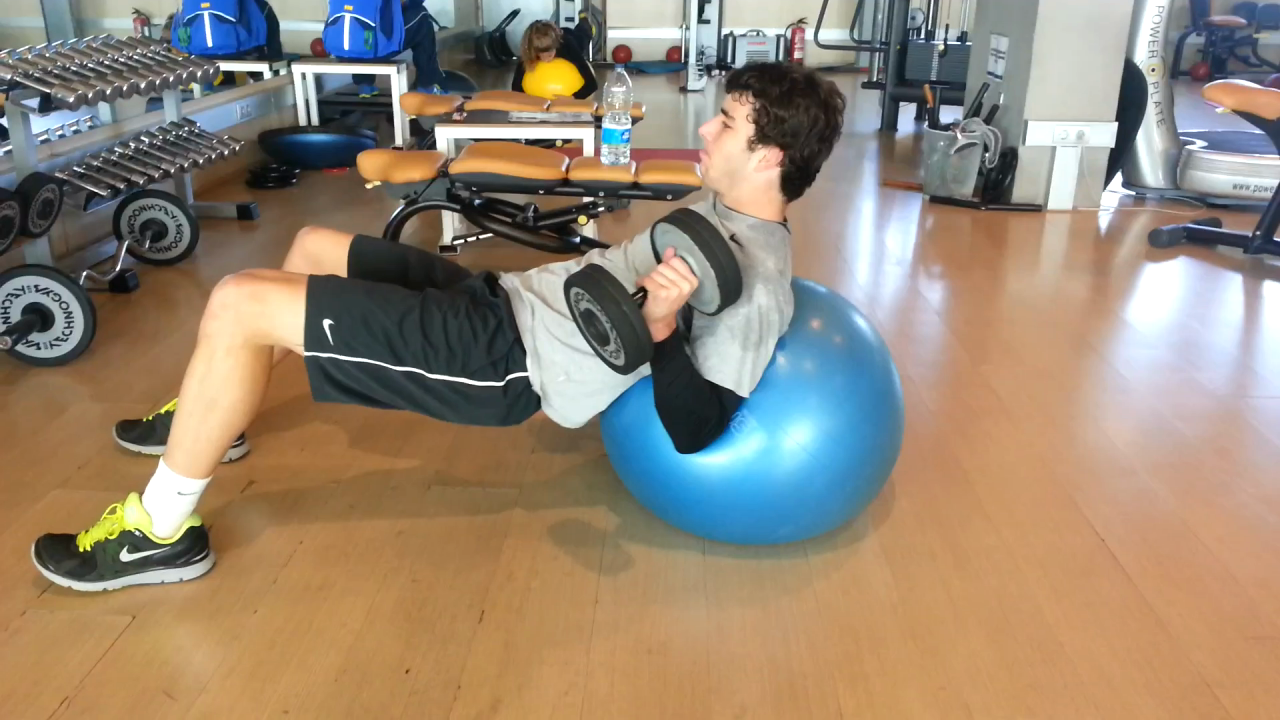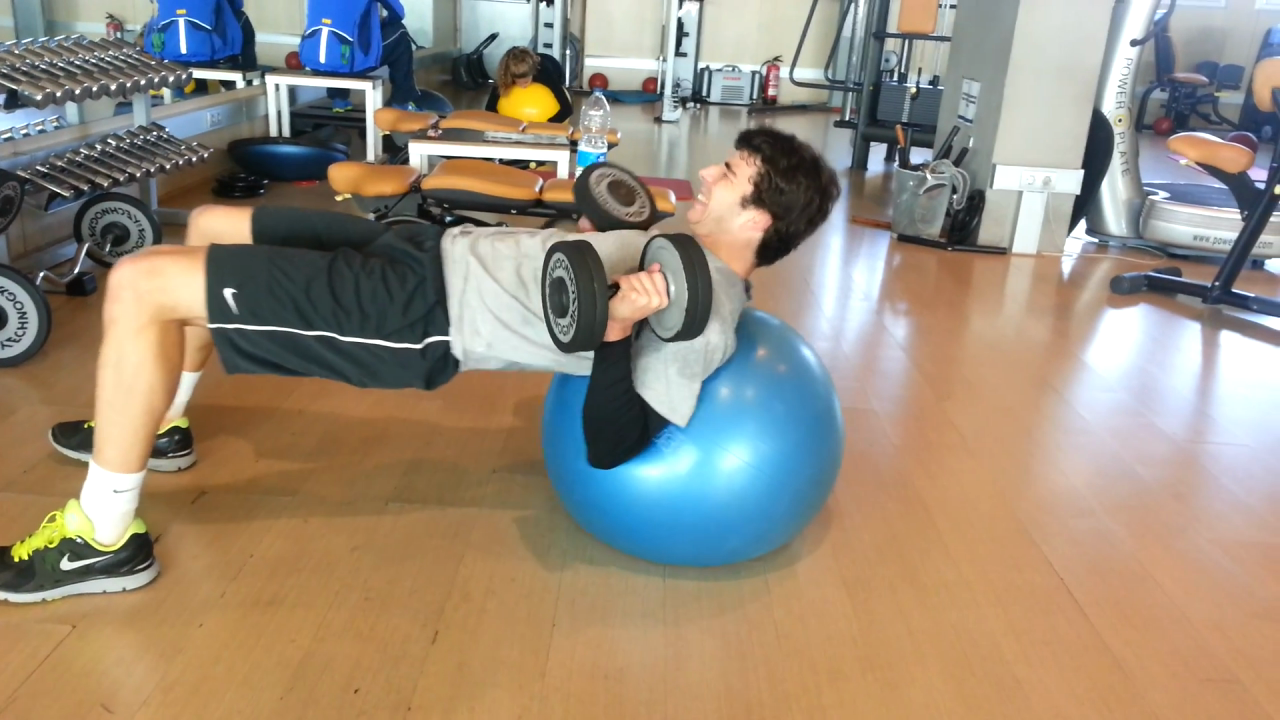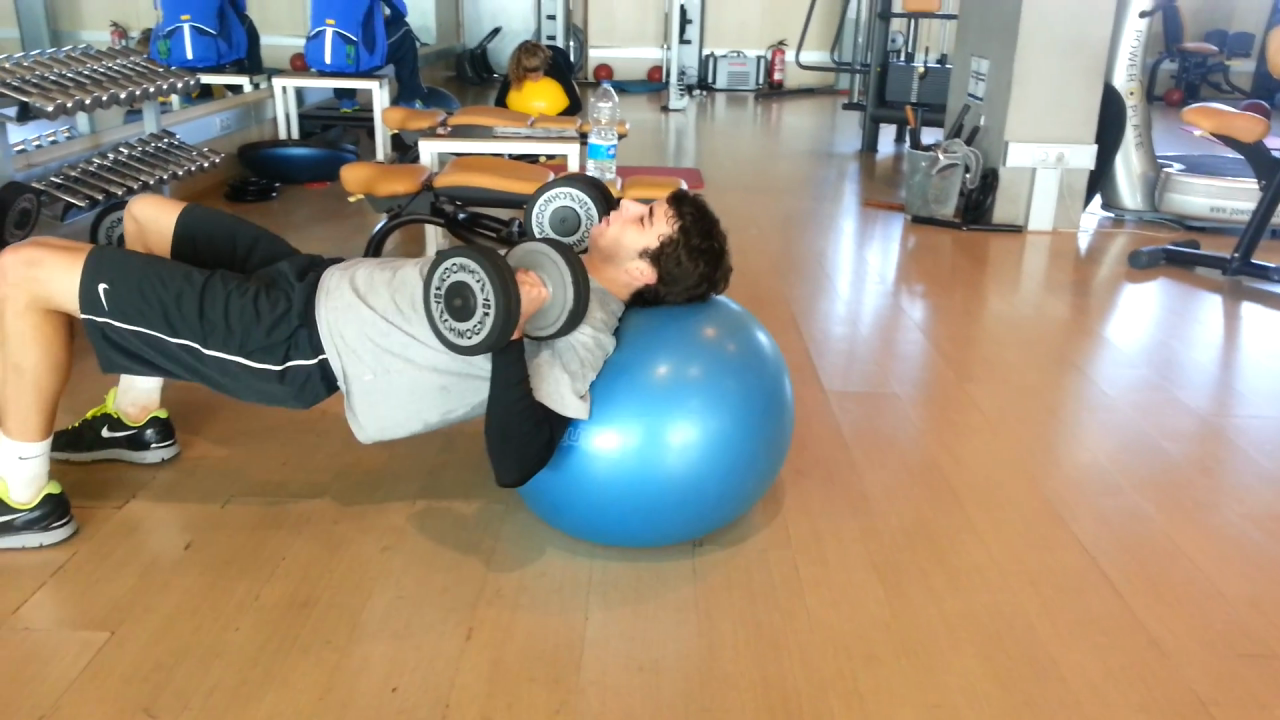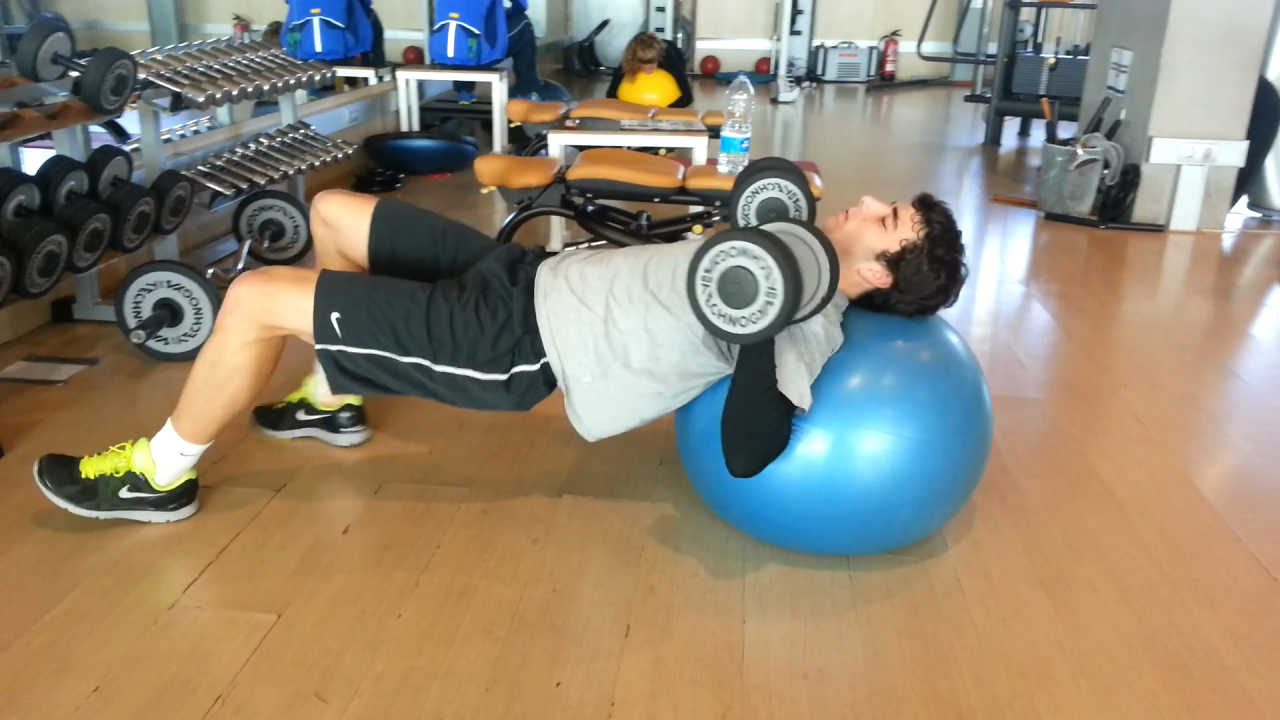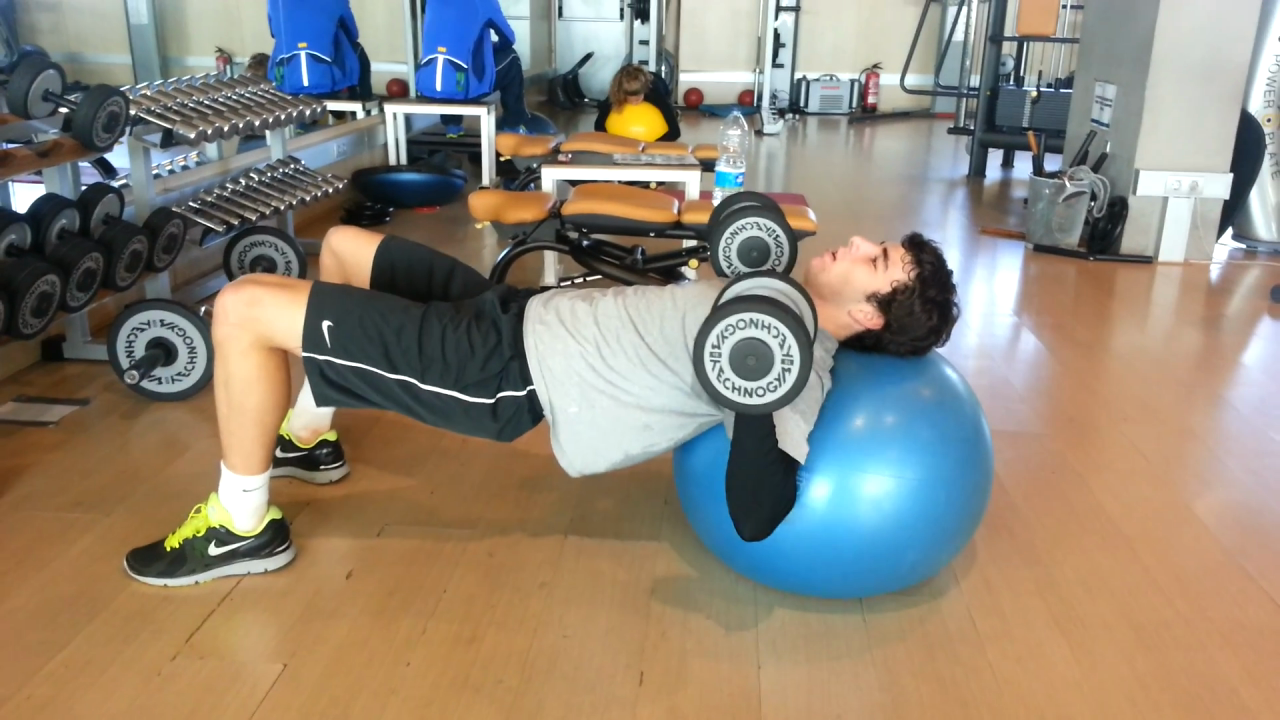
dt=1s
person 1, frame 1
left shoulder: (755, 288)
right shoulder: (725, 216)
left elbow: (694, 429)
left wrist: (661, 327)
left hip: (504, 360)
right hip: (500, 301)
left knee: (239, 303)
right knee: (316, 245)
left ankle: (162, 529)
right ankle: (209, 417)
person 1, frame 2
left shoulder: (705, 321)
right shoulder: (693, 261)
left elbow: (611, 444)
left wrist: (618, 327)
right wrist: (602, 242)
left hip: (426, 313)
right hip: (436, 257)
left knee: (141, 285)
right knee: (211, 225)
left ankle: (104, 534)
right ankle: (159, 424)
person 1, frame 3
left shoulder: (579, 335)
left elbow: (514, 463)
left wrist: (510, 332)
left hip: (302, 333)
right hip: (324, 283)
right knee: (145, 213)
right ankle: (137, 419)
person 1, frame 4
left shoulder: (808, 326)
left elbow: (747, 451)
left hip: (519, 337)
right hip: (536, 277)
left knee: (257, 297)
right knee: (333, 211)
left ankle: (159, 473)
right ankle: (332, 402)
person 1, frame 5
left shoulder: (799, 367)
left elbow: (756, 514)
left hip: (508, 370)
right hip: (525, 315)
left knee: (244, 310)
right knee: (343, 244)
left ankle: (243, 524)
right ankle: (307, 436)
